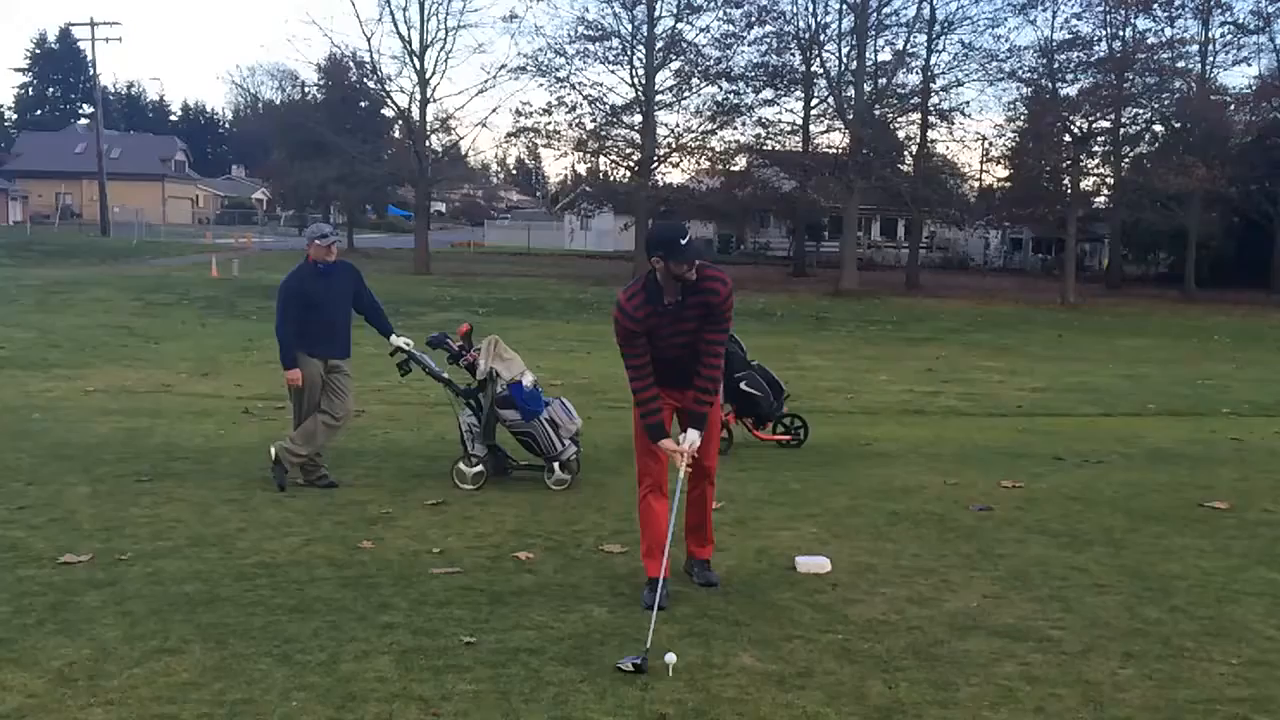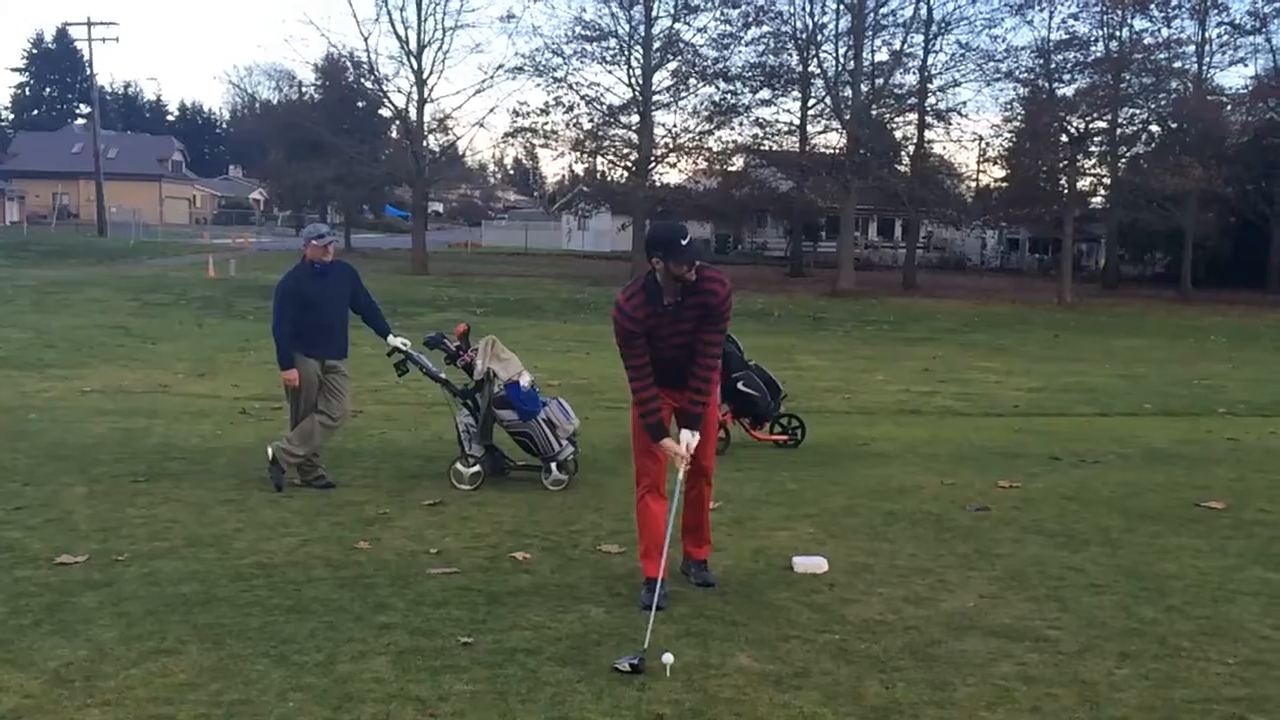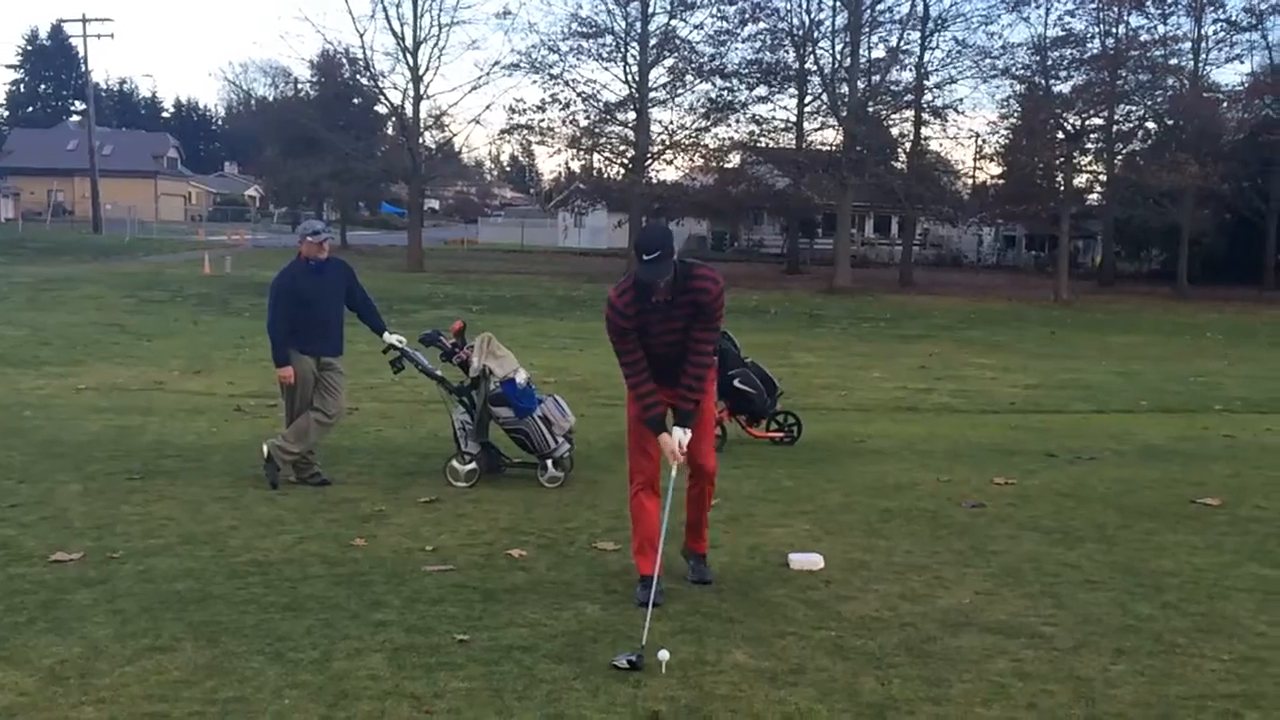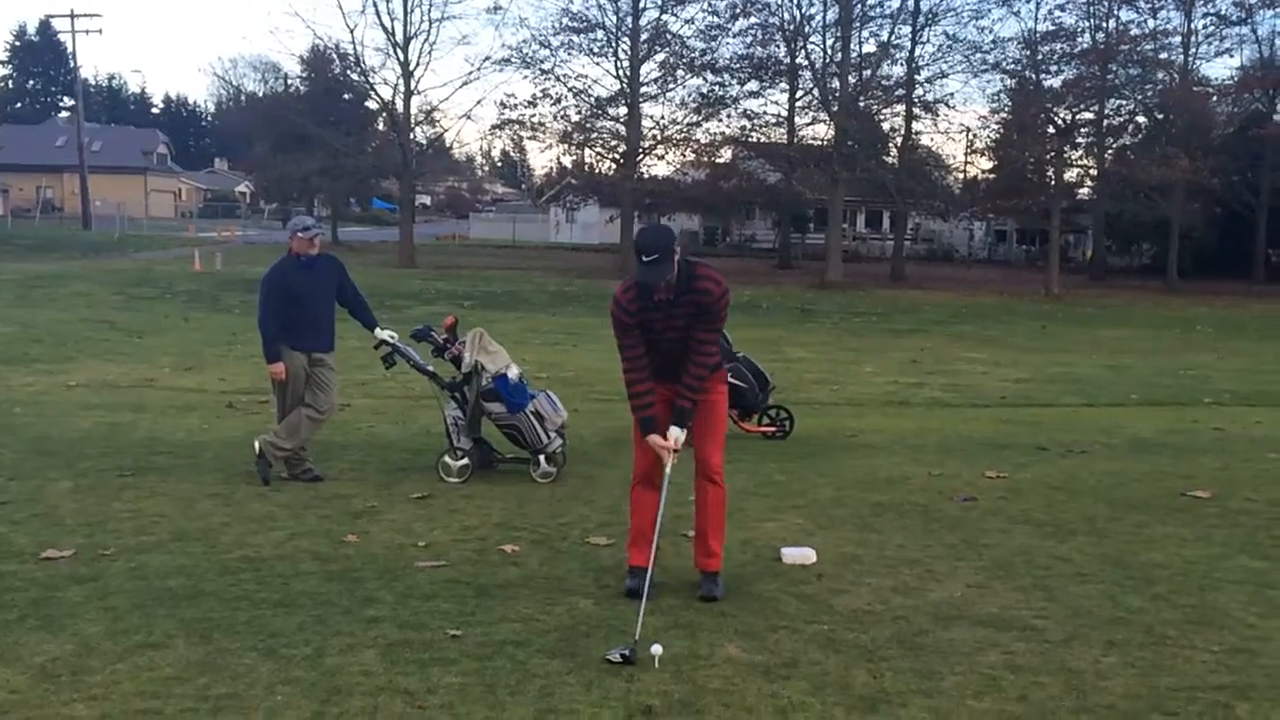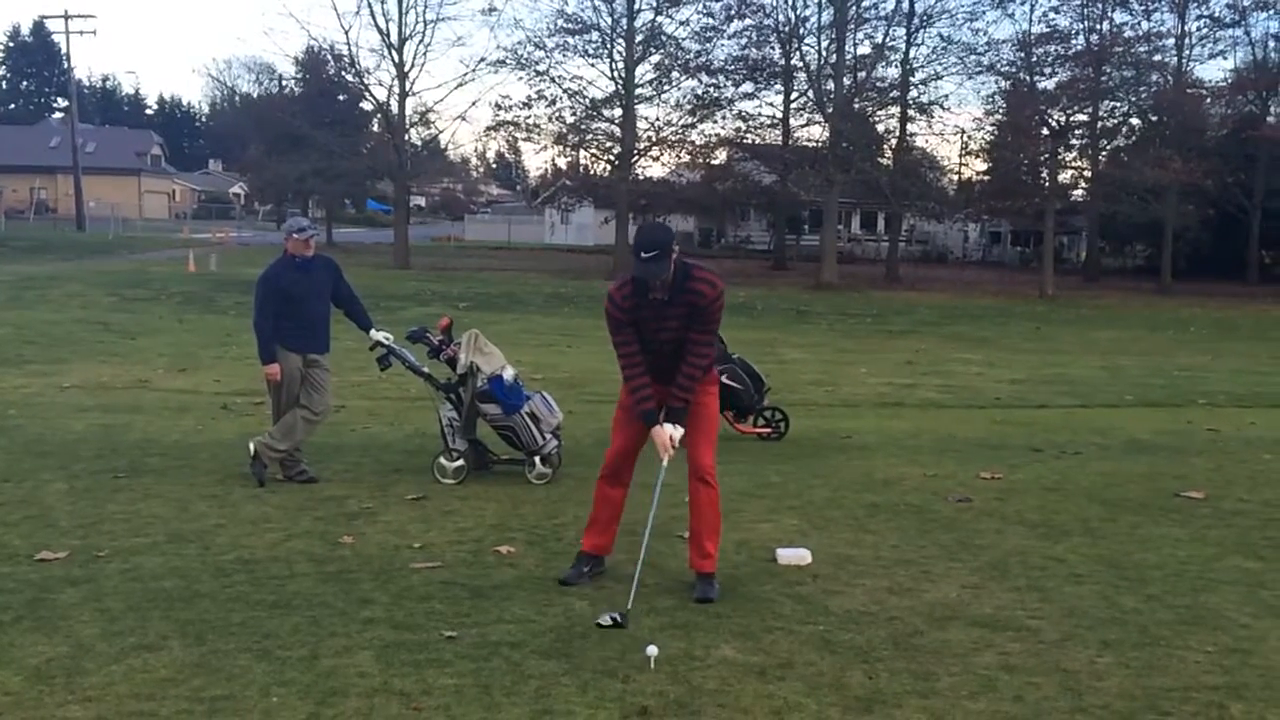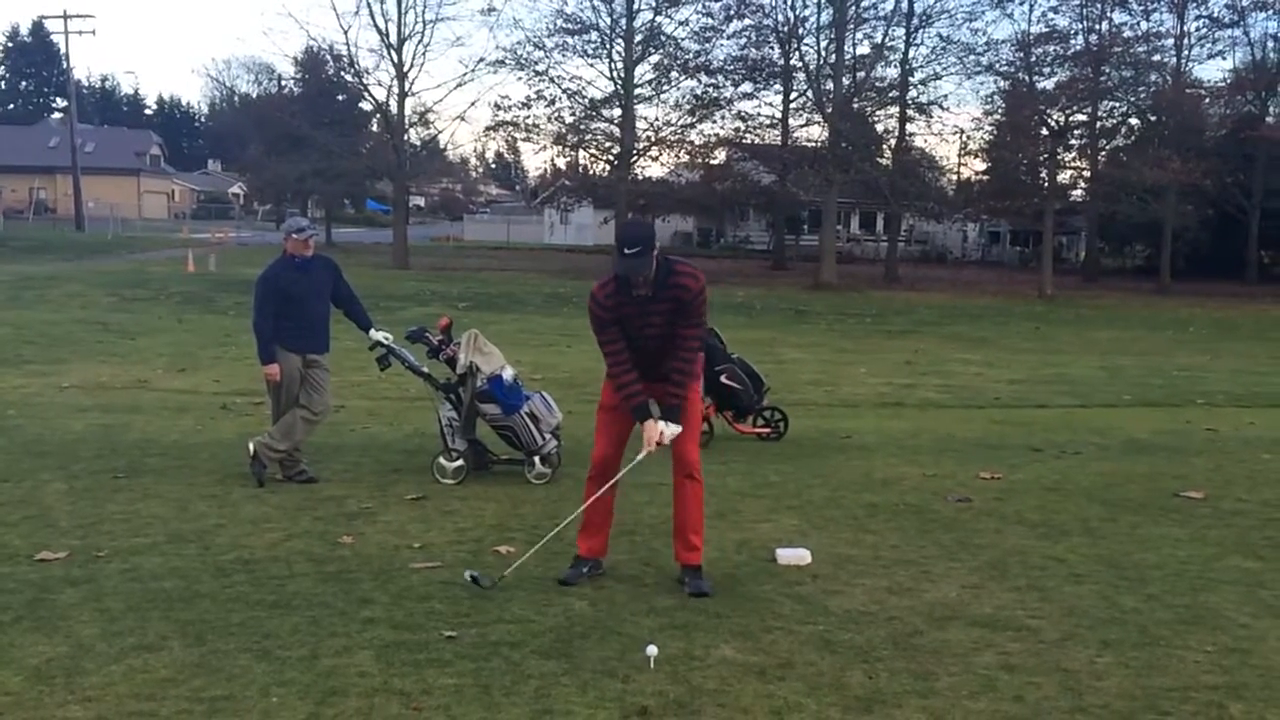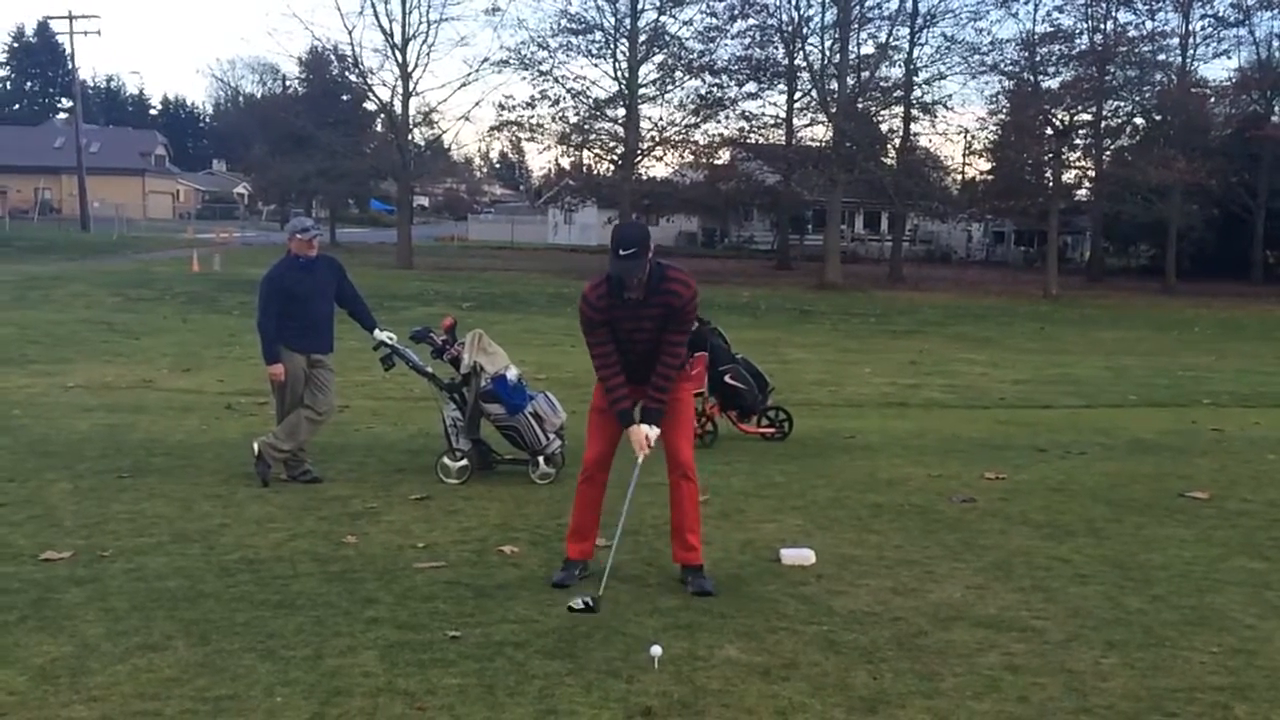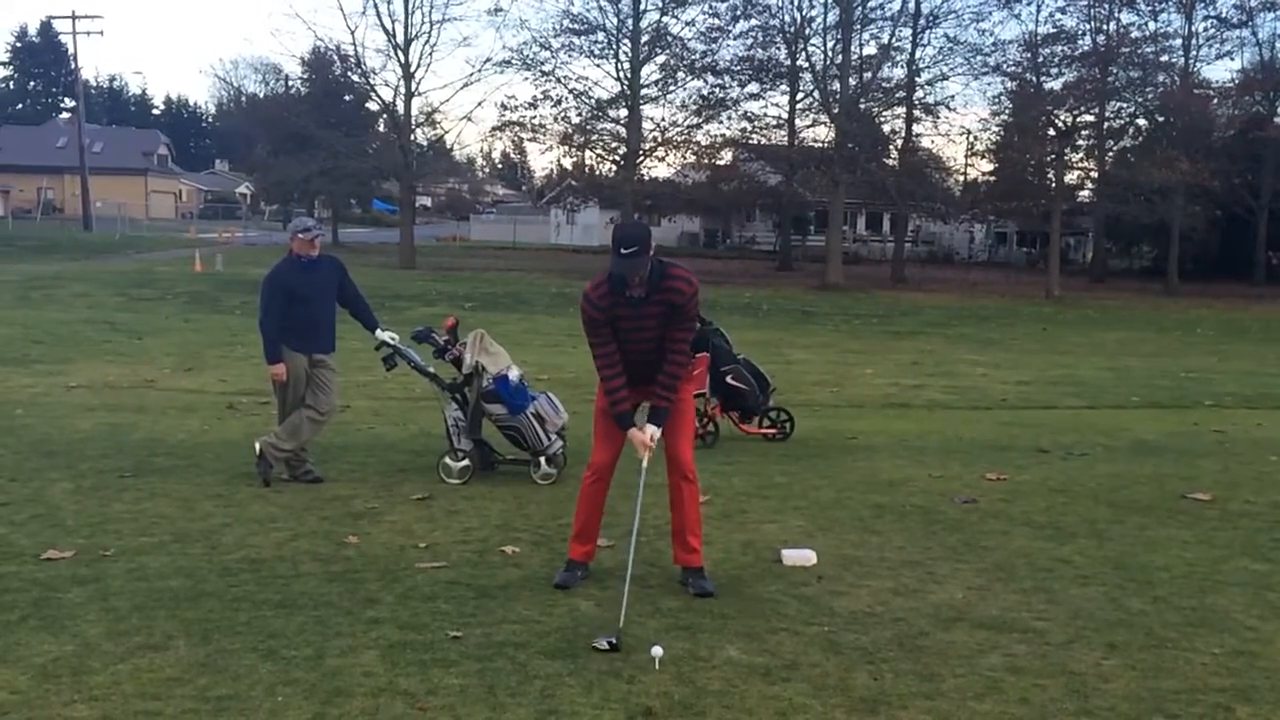
dt=0.4s
person 1, frame 1
left shoulder: (716, 287)
right shoulder: (630, 305)
left elbow: (712, 357)
right elbow: (639, 375)
left wrist: (697, 423)
right wrist: (658, 434)
left hip: (701, 385)
right hip: (655, 387)
left knee: (704, 469)
right knee: (652, 479)
left ankle: (699, 555)
right ankle: (656, 575)
person 1, frame 2
left shoulder: (715, 287)
right shoulder: (629, 305)
left elbow: (707, 358)
right elbow: (640, 377)
left wrist: (693, 424)
right wrist: (662, 436)
left hip: (699, 384)
right hip: (654, 388)
left knee: (701, 470)
right knee: (650, 478)
left ankle: (695, 556)
right ankle: (653, 575)
person 1, frame 3
left shoulder: (707, 285)
right shoulder: (620, 302)
left elbow: (701, 356)
right elbow: (635, 372)
left wrist: (684, 421)
right wrist: (658, 430)
left hip: (695, 381)
right hip: (648, 384)
left knee: (703, 466)
right knee: (644, 476)
left ankle: (695, 549)
right ankle: (648, 573)
person 1, frame 4
left shoulder: (711, 287)
right shoulder: (626, 299)
left elbow: (703, 357)
right elbow: (635, 367)
left wrist: (681, 421)
right wrist: (649, 430)
left hip: (706, 380)
right hip: (655, 381)
left knee: (710, 467)
right knee: (644, 468)
left ankle: (710, 569)
right ankle: (639, 567)
person 1, frame 5
left shoulder: (707, 289)
right shoulder: (620, 297)
left elbow: (698, 356)
right elbow: (631, 364)
left wrist: (675, 417)
right wrist: (653, 423)
left hip: (696, 381)
right hip: (644, 381)
left knee: (702, 468)
right knee: (616, 462)
left ankle: (705, 571)
right ankle: (592, 554)
person 1, frame 6
left shoulder: (689, 283)
right shoulder: (603, 296)
left elbow: (687, 352)
right elbow: (618, 361)
left wrist: (672, 415)
right wrist: (643, 418)
left hip: (678, 378)
right hip: (626, 377)
left knee: (687, 463)
right knee: (603, 460)
left ankle: (691, 564)
right ankle: (590, 555)
person 1, frame 7
left shoulder: (681, 290)
right shoulder: (594, 298)
left elbow: (672, 357)
right elbow: (606, 364)
left wrist: (651, 418)
right wrist: (628, 422)
left hip: (670, 380)
right hip: (617, 381)
left knee: (682, 463)
right knee: (594, 462)
left ankle: (691, 564)
right ankle: (577, 557)
person 1, frame 8
left shoulder: (682, 286)
right shoulder: (596, 297)
left elbow: (677, 355)
right elbow: (607, 364)
left wrist: (657, 417)
right wrist: (626, 424)
left hip: (671, 380)
right hip: (620, 381)
left knee: (682, 466)
right knee: (600, 464)
left ankle: (691, 566)
right ankle: (578, 558)
person 2, frame 1
left shoulder: (348, 273)
right shoulder: (296, 280)
left elbow: (369, 306)
right elbow: (284, 326)
left wrist: (391, 335)
right wrist: (290, 366)
left hip: (337, 359)
right hip: (306, 358)
left knee: (339, 411)
right knee: (308, 416)
left ankle: (285, 454)
right ankle: (312, 471)
person 2, frame 2
left shoulder: (345, 273)
right shoulder: (292, 281)
left elbow: (366, 306)
right elbow: (281, 326)
left wrist: (388, 335)
right wrist: (286, 366)
left hip: (335, 359)
right hip: (303, 358)
left knee: (336, 410)
right knee: (305, 417)
left ankle: (282, 454)
right ankle: (309, 471)
person 2, frame 3
left shoulder: (340, 270)
right shoulder: (288, 277)
left elbow: (362, 303)
right elbow: (276, 323)
left wrist: (384, 333)
right wrist: (282, 363)
left hip: (330, 356)
right hip: (299, 355)
left knee: (331, 408)
right knee: (300, 414)
left ankle: (278, 451)
right ankle: (305, 468)
person 2, frame 4
left shoulder: (331, 266)
right shoulder: (278, 274)
left elbow: (353, 299)
right elbow: (267, 319)
left wrist: (375, 328)
right wrist: (273, 359)
left hip: (321, 352)
right hip: (290, 352)
left knee: (323, 404)
right knee: (292, 410)
left ankle: (269, 447)
right ankle: (297, 464)
person 2, frame 5
left shoulder: (327, 267)
right shoulder: (274, 275)
left elbow: (348, 300)
right elbow: (262, 320)
left wrist: (370, 330)
right wrist: (268, 360)
left hip: (316, 353)
right hip: (285, 352)
left knee: (317, 407)
right knee: (287, 411)
left ankle: (264, 449)
right ankle: (292, 466)
person 2, frame 6
left shoulder: (326, 267)
right shoulder: (273, 275)
left elbow: (348, 300)
right elbow: (262, 321)
left wrist: (370, 330)
right wrist: (267, 360)
left hip: (316, 353)
right hip: (284, 353)
left knee: (317, 406)
right knee: (286, 412)
left ankle: (263, 449)
right ankle: (291, 466)
person 2, frame 7
left shoulder: (331, 267)
right shoulder: (277, 275)
left elbow: (352, 300)
right elbow: (266, 321)
left wrist: (374, 329)
right wrist: (272, 361)
left hip: (319, 354)
right hip: (289, 353)
left knee: (321, 407)
right knee: (291, 411)
left ankle: (268, 449)
right ankle: (296, 465)
person 2, frame 8
left shoulder: (332, 267)
right shoulder: (279, 275)
left elbow: (354, 300)
right elbow: (268, 321)
left wrist: (376, 329)
right wrist: (274, 360)
left hip: (321, 353)
right hip: (290, 352)
left knee: (323, 406)
right knee: (293, 411)
left ankle: (269, 449)
right ankle: (297, 465)
